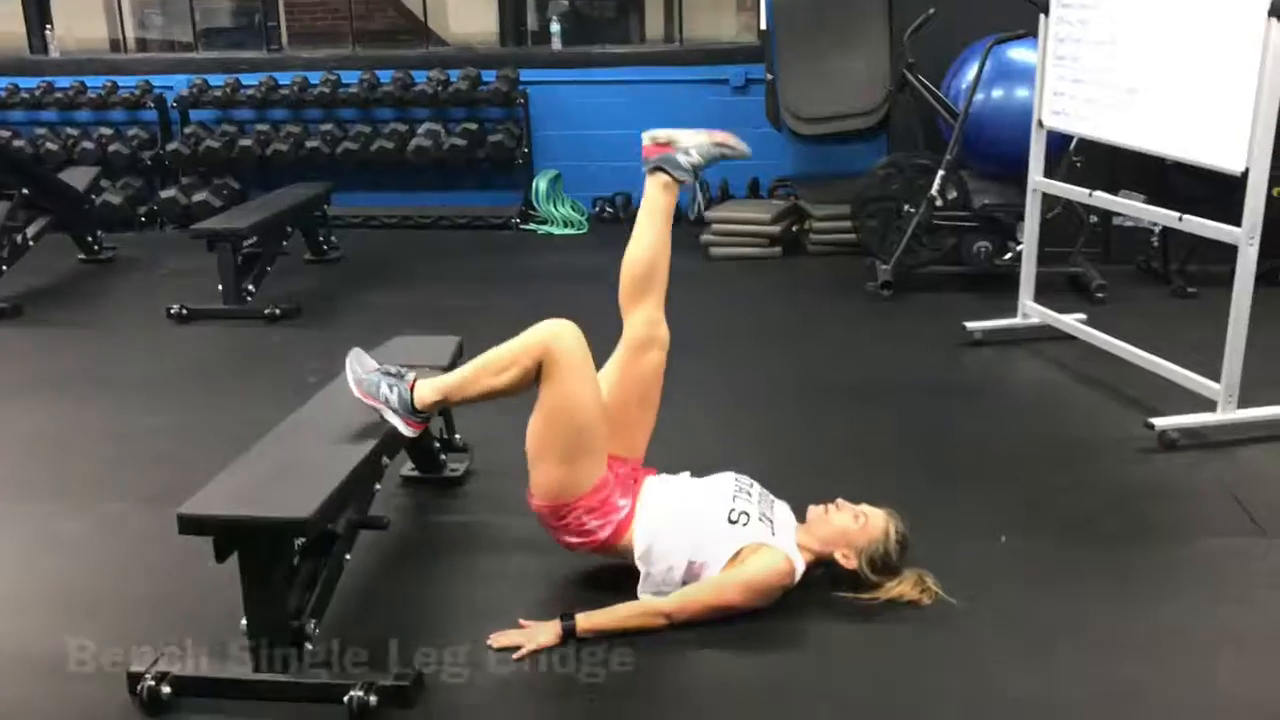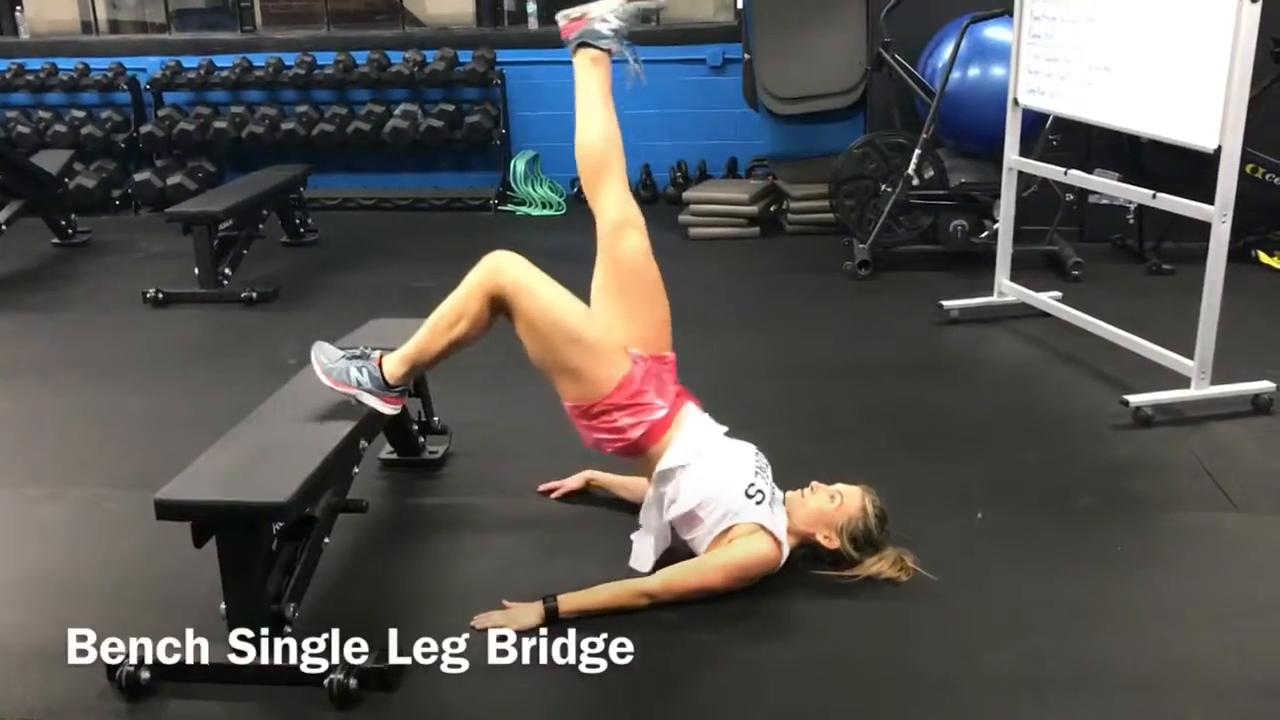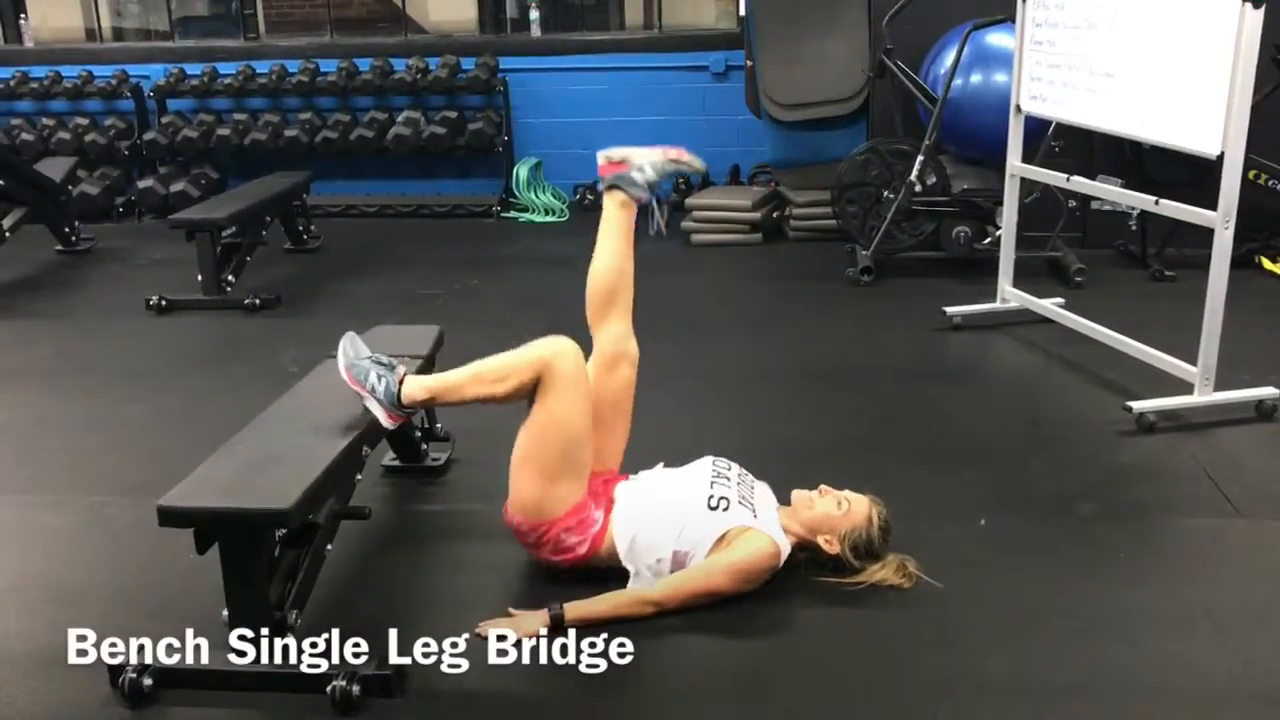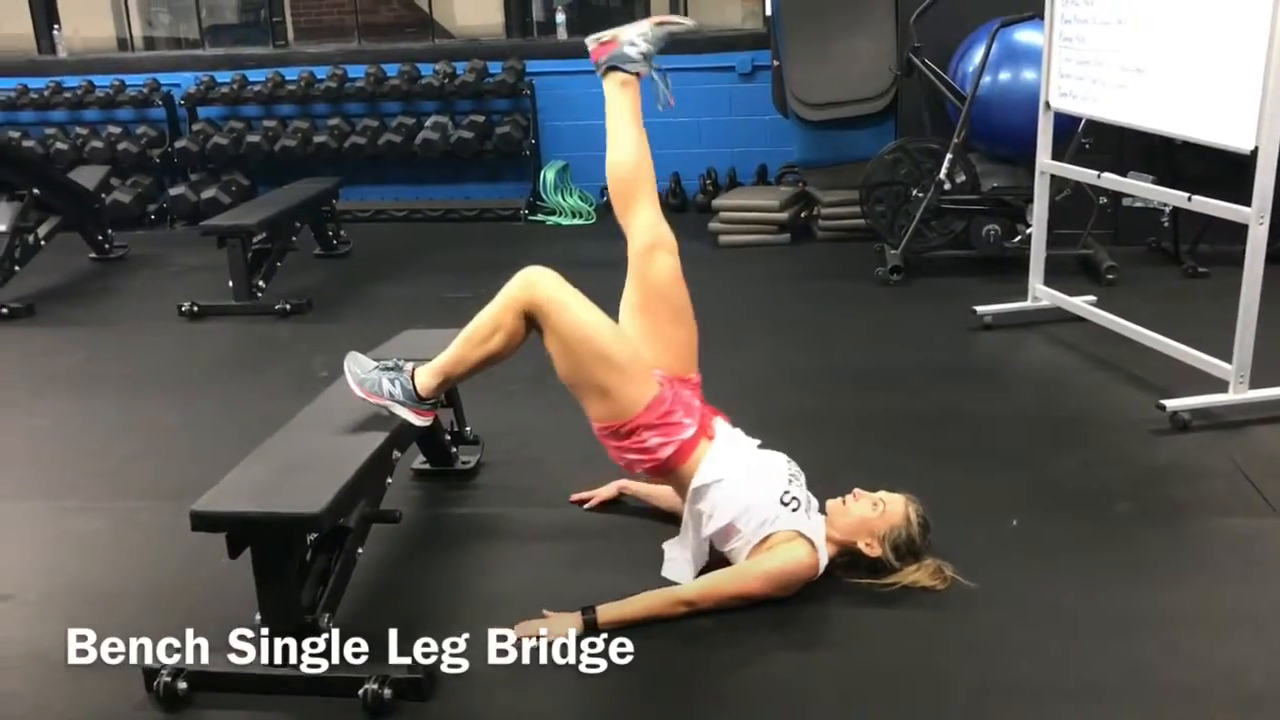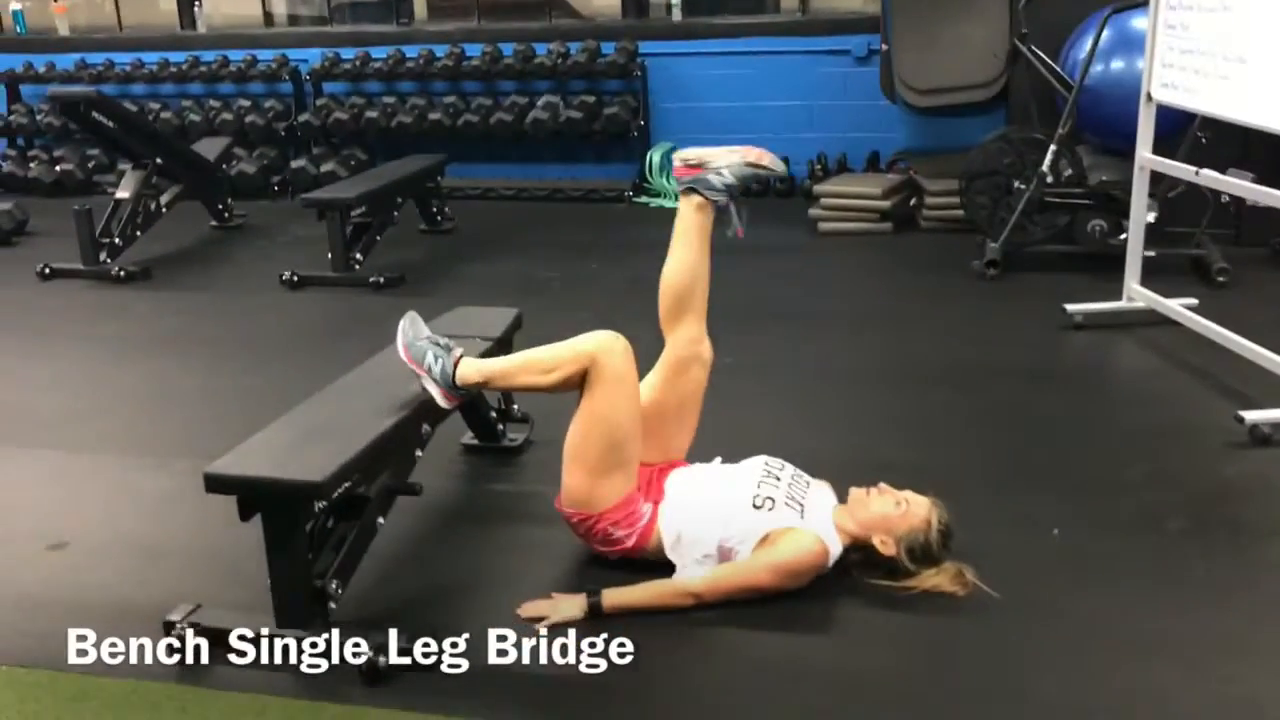
dt=1s
person 1, frame 1
left shoulder: (777, 568)
right shoulder: (780, 525)
left elbow: (668, 612)
left wrist: (563, 629)
left hip: (591, 509)
right hip: (622, 486)
left knee: (558, 338)
left ankle: (418, 402)
person 1, frame 2
left shoulder: (764, 548)
right shoulder: (767, 506)
left elbow: (650, 591)
left wrist: (546, 609)
left hip: (624, 405)
right hip: (643, 393)
left knee: (502, 273)
right knee: (617, 216)
left ankle: (387, 377)
person 1, frame 3
left shoulder: (763, 550)
right shoulder: (762, 507)
left elbow: (657, 599)
left wrist: (552, 618)
left hip: (568, 527)
right hip: (602, 495)
left knee: (559, 356)
left ankle: (404, 395)
person 1, frame 4
left shoulder: (802, 557)
right shoulder: (804, 517)
left elbow: (687, 599)
left wrist: (585, 621)
left hip: (655, 424)
right hip: (674, 410)
left knee: (536, 287)
right knee: (651, 241)
left ankle: (420, 389)
right ankle: (622, 74)
person 1, frame 5
left shoulder: (811, 550)
right shoulder: (823, 502)
left elbow: (696, 592)
left wrist: (590, 604)
left hip: (619, 515)
right hip: (655, 480)
left knee: (607, 350)
left ankle: (459, 374)
